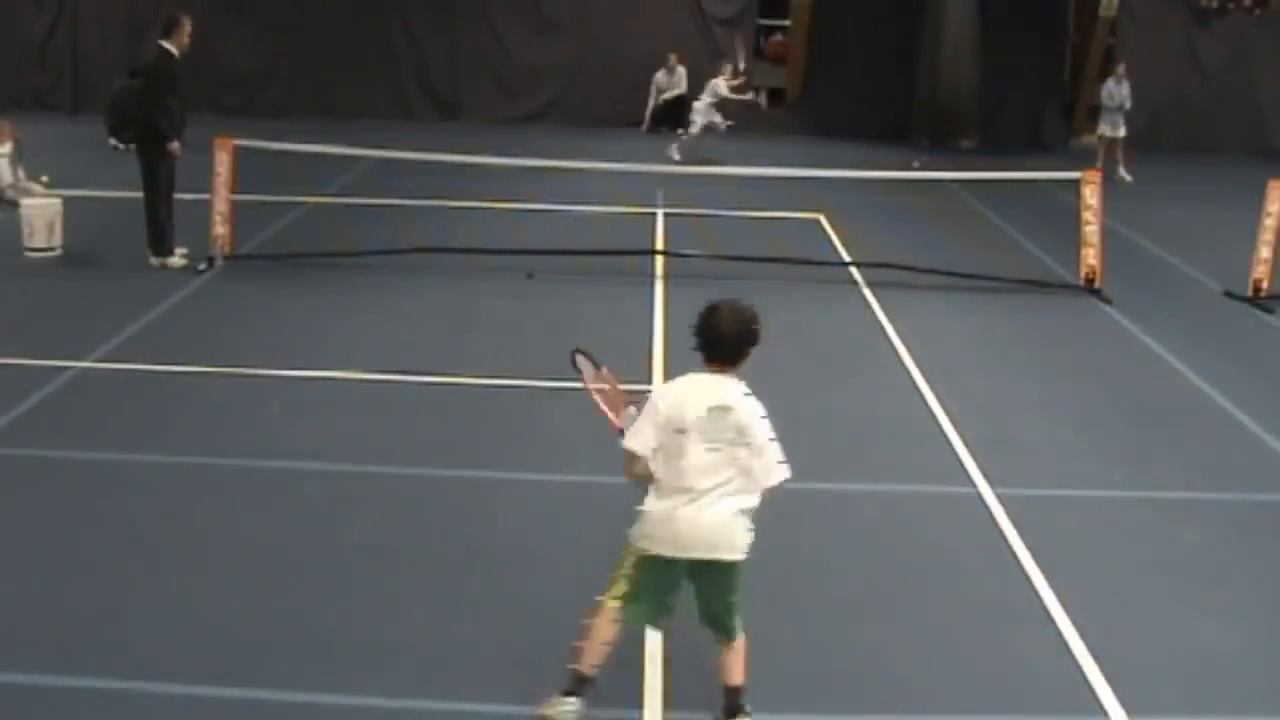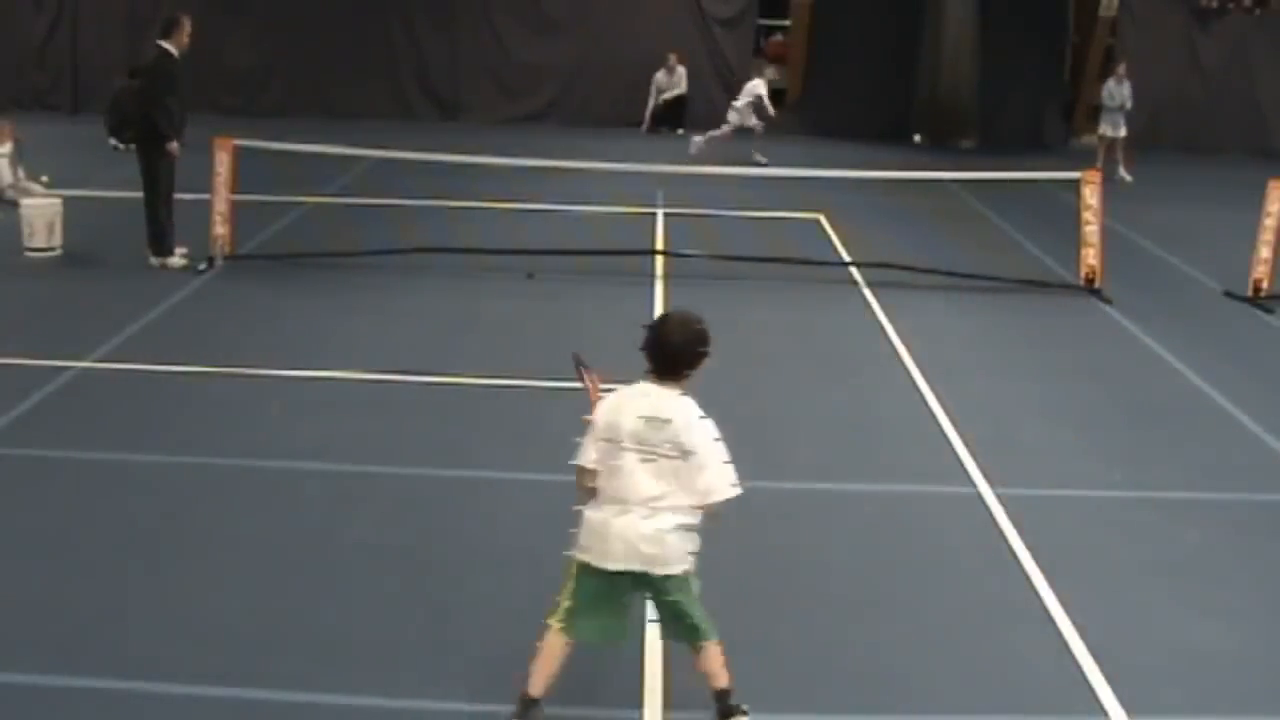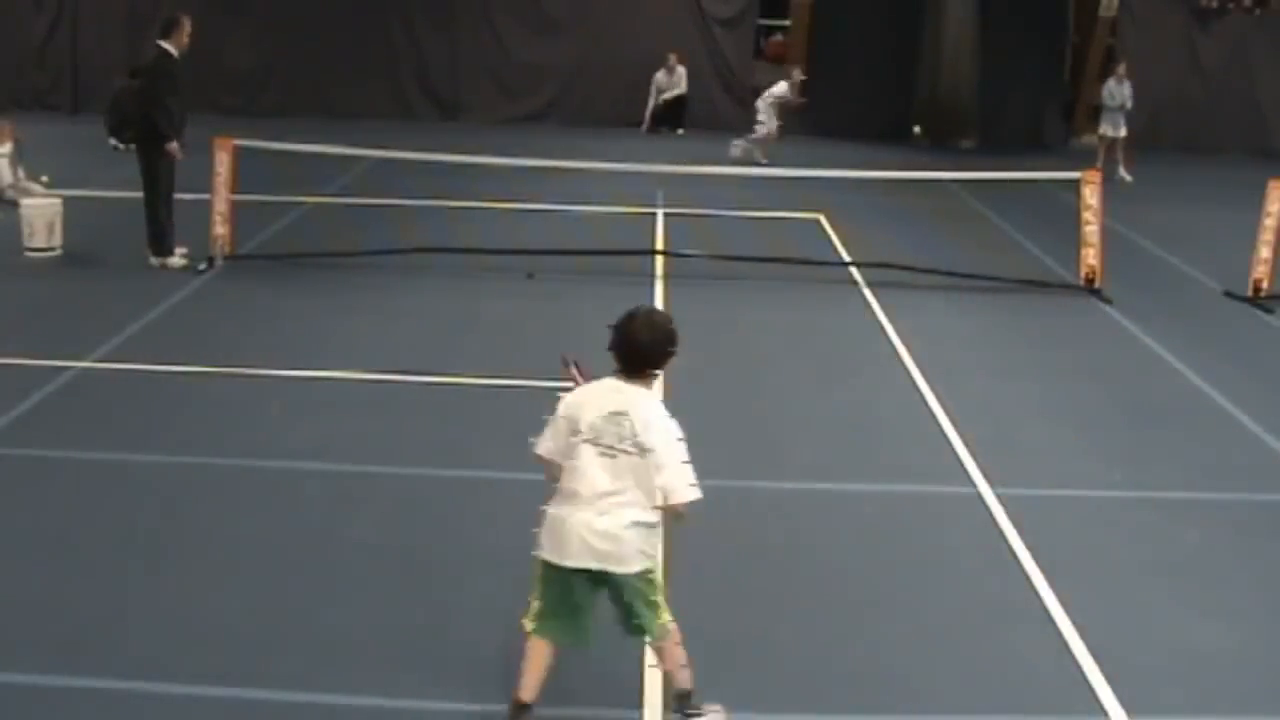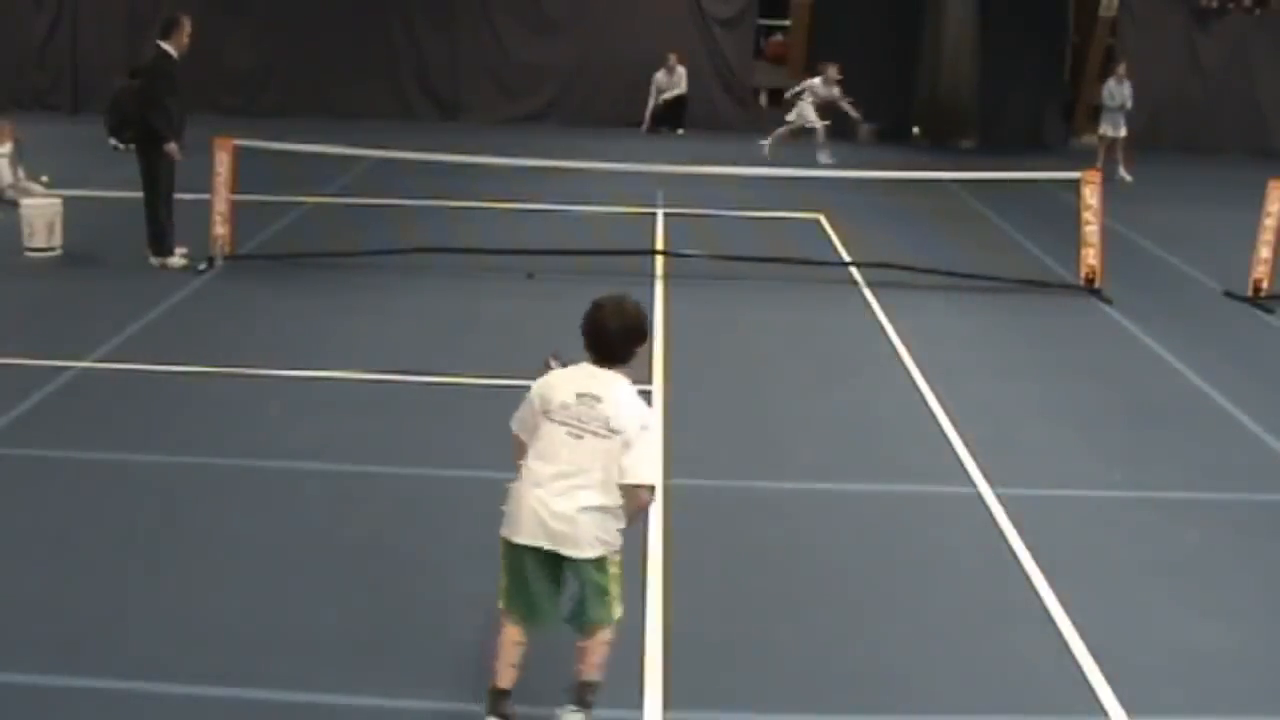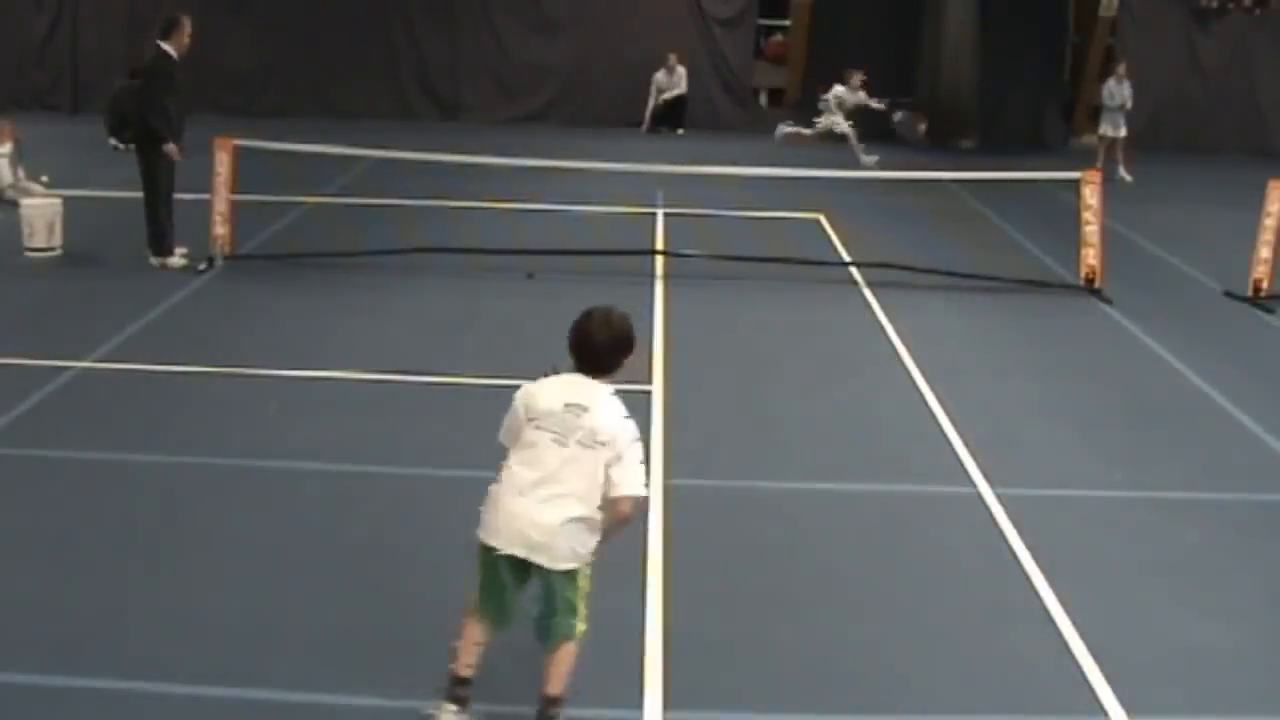
dt=0.1s
person 1, frame 1
left shoulder: (668, 395)
right shoulder: (753, 413)
left elbow: (638, 468)
right elbow: (763, 485)
left hip: (666, 526)
right hip: (723, 536)
left knee: (614, 609)
right knee: (729, 630)
person 1, frame 2
left shoulder: (612, 406)
right shoulder: (699, 427)
left elbow: (588, 481)
right elbow: (710, 502)
left hip: (603, 539)
right hip: (666, 549)
left knee: (563, 627)
right knee: (699, 634)
person 1, frame 3
left shoulder: (576, 400)
right shoulder: (662, 425)
left elbow: (553, 469)
right elbow: (673, 506)
left hip: (567, 535)
right hip: (628, 544)
left knee: (542, 631)
right knee: (662, 630)
person 1, frame 4
left shoulder: (549, 383)
right shoulder: (636, 412)
left elbow: (522, 448)
right elbow: (640, 495)
right wrist: (619, 516)
left hip: (529, 516)
right hip: (592, 528)
left knee: (516, 617)
right knee: (599, 621)
person 1, frame 5
left shoulder: (533, 393)
right shoulder: (620, 424)
left elbow: (510, 450)
right elbow: (623, 508)
right wrist: (598, 533)
left hip: (506, 522)
right hip: (567, 539)
left knee: (482, 614)
right knee: (564, 634)
person 2, frame 1
left shoulder: (165, 60)
right shoulder: (162, 63)
right elbow: (157, 104)
left wrist: (172, 136)
right wrist: (170, 137)
left hip: (162, 139)
right hip: (156, 140)
left knee: (164, 193)
right knee: (158, 195)
left ankle: (165, 245)
right ankle: (160, 252)
person 2, frame 2
left shoulder: (165, 60)
right shoulder: (161, 63)
right elbow: (156, 104)
left wrist: (171, 136)
right wrist: (168, 138)
left hip: (162, 139)
right hip: (156, 141)
left knee: (164, 193)
right knee: (158, 195)
left ankle: (165, 245)
right ankle: (160, 252)
person 2, frame 3
left shoulder: (165, 60)
right shoulder: (161, 63)
right elbow: (155, 104)
left wrist: (171, 136)
right wrist: (168, 138)
left hip: (161, 139)
right hip: (156, 141)
left knee: (164, 193)
right knee: (158, 195)
left ankle: (165, 245)
right ankle: (160, 252)
person 2, frame 4
left shoulder: (165, 61)
right shoulder: (159, 64)
right elbow: (153, 105)
left wrist: (171, 137)
right wrist: (166, 139)
left hip: (163, 139)
right hip: (156, 142)
left knee: (164, 194)
right knee: (158, 195)
left ankle: (165, 245)
right ankle: (161, 252)
person 2, frame 5
left shoulder: (165, 61)
right shoulder: (159, 64)
right elbow: (152, 105)
left wrist: (171, 137)
right wrist: (165, 139)
left hip: (163, 139)
right hip: (155, 142)
left knee: (164, 194)
right knee: (157, 195)
left ankle: (165, 245)
right ankle: (160, 252)
